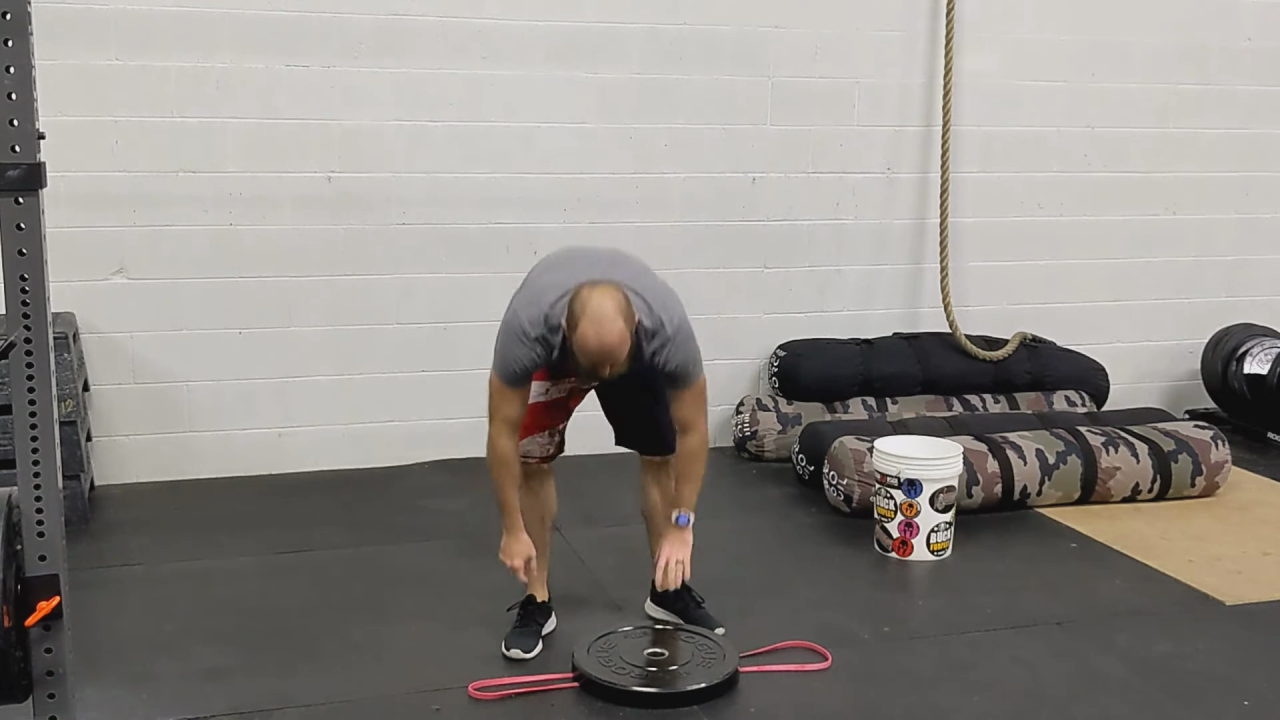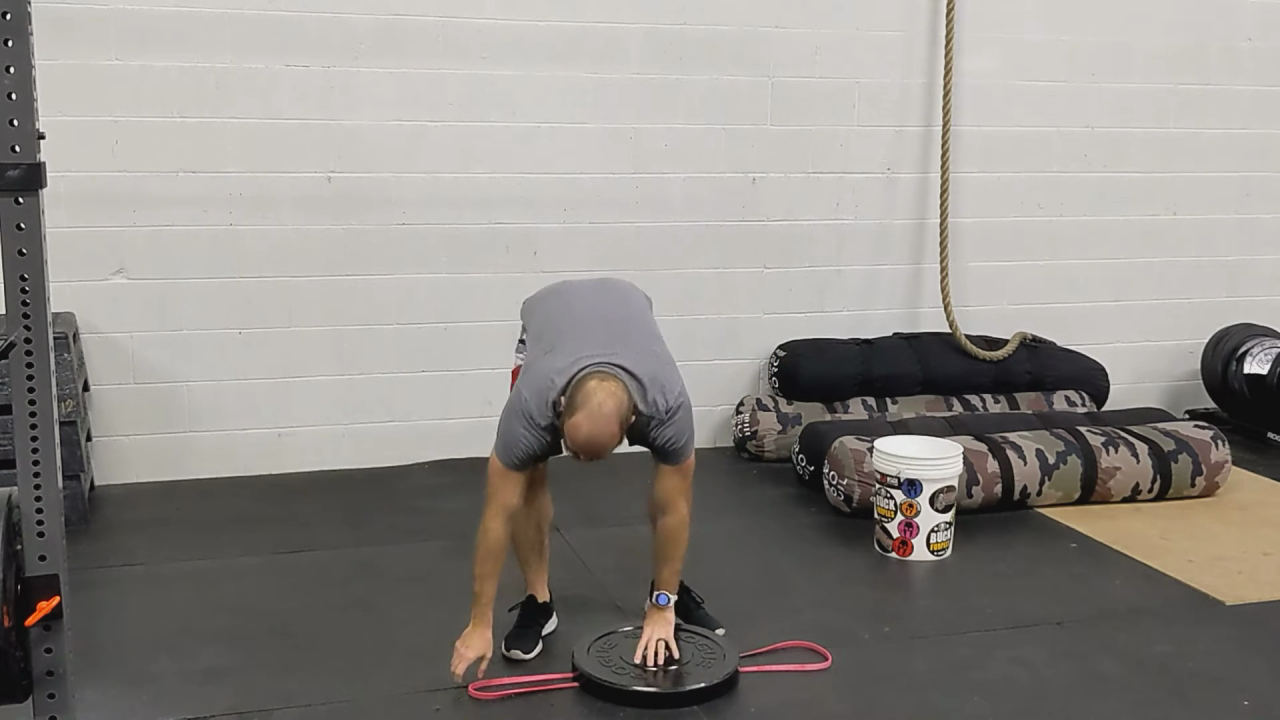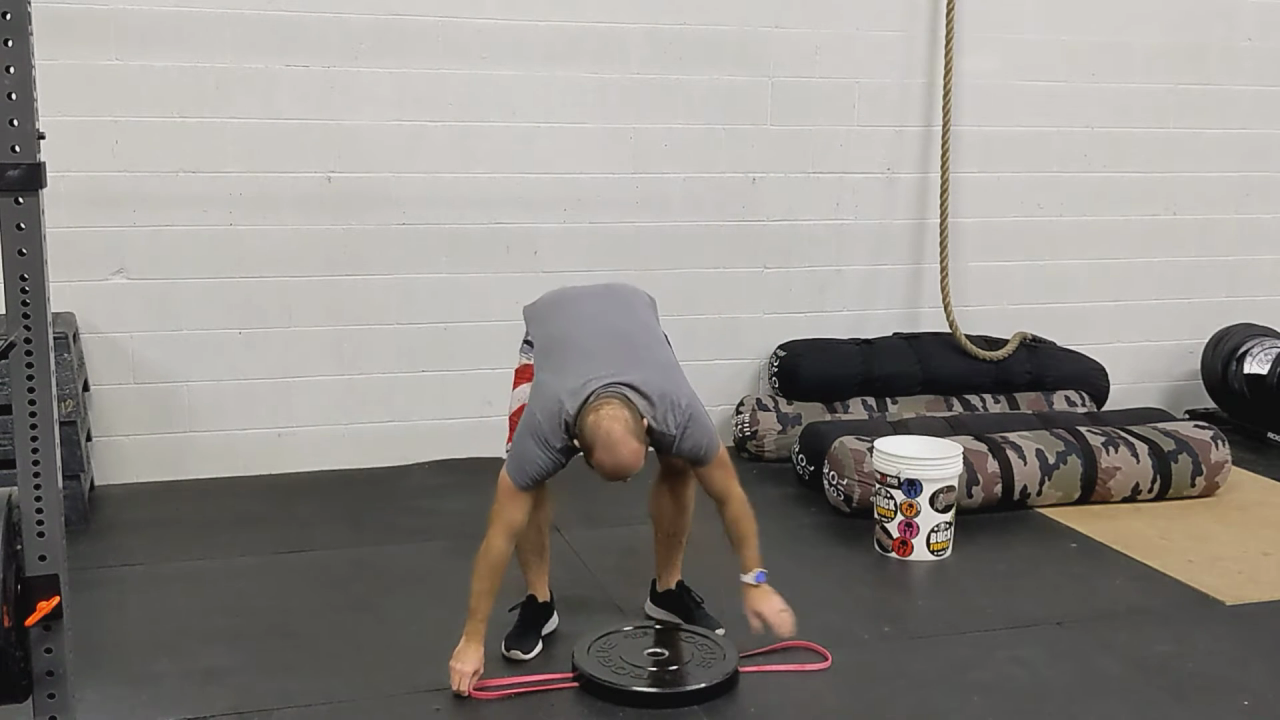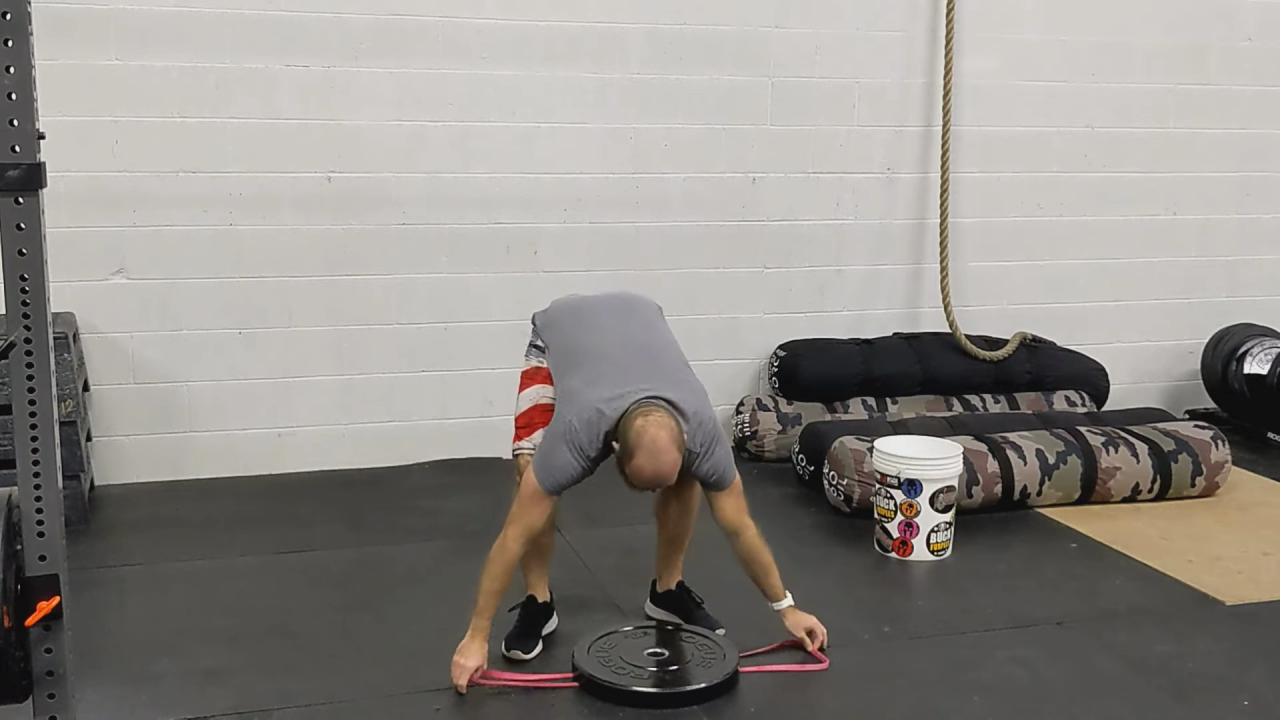
dt=0.4s
person 1, frame 1
left shoulder: (667, 326)
right shoulder: (527, 325)
left elbow: (693, 431)
right elbow: (502, 433)
left wrist: (680, 526)
right wrist: (513, 531)
left hip: (635, 349)
right hip: (554, 341)
left knee: (661, 455)
right knee: (532, 459)
left ankle: (670, 592)
right ankle: (536, 603)
person 1, frame 2
left shoulder: (666, 405)
right shoulder: (533, 405)
left elbow: (673, 509)
right elbow: (499, 516)
left wrist: (661, 608)
right wrist: (479, 624)
left knee: (673, 465)
right knee: (527, 471)
left ankle: (675, 592)
right ankle: (538, 602)
person 1, frame 3
left shoulder: (678, 415)
right shoulder: (545, 428)
left elbow: (730, 495)
right elbow: (501, 535)
left wrist: (754, 580)
right wrist: (471, 640)
left knee: (678, 464)
right knee: (528, 480)
left ankle: (667, 590)
right ankle: (539, 604)
person 1, frame 4
left shoulder: (702, 434)
right shoulder: (577, 434)
left elbow: (740, 529)
right elbow: (516, 534)
left wrist: (786, 608)
right wrist: (476, 636)
left knee: (686, 478)
right knee: (532, 469)
left ankle: (668, 591)
right ankle: (538, 603)
